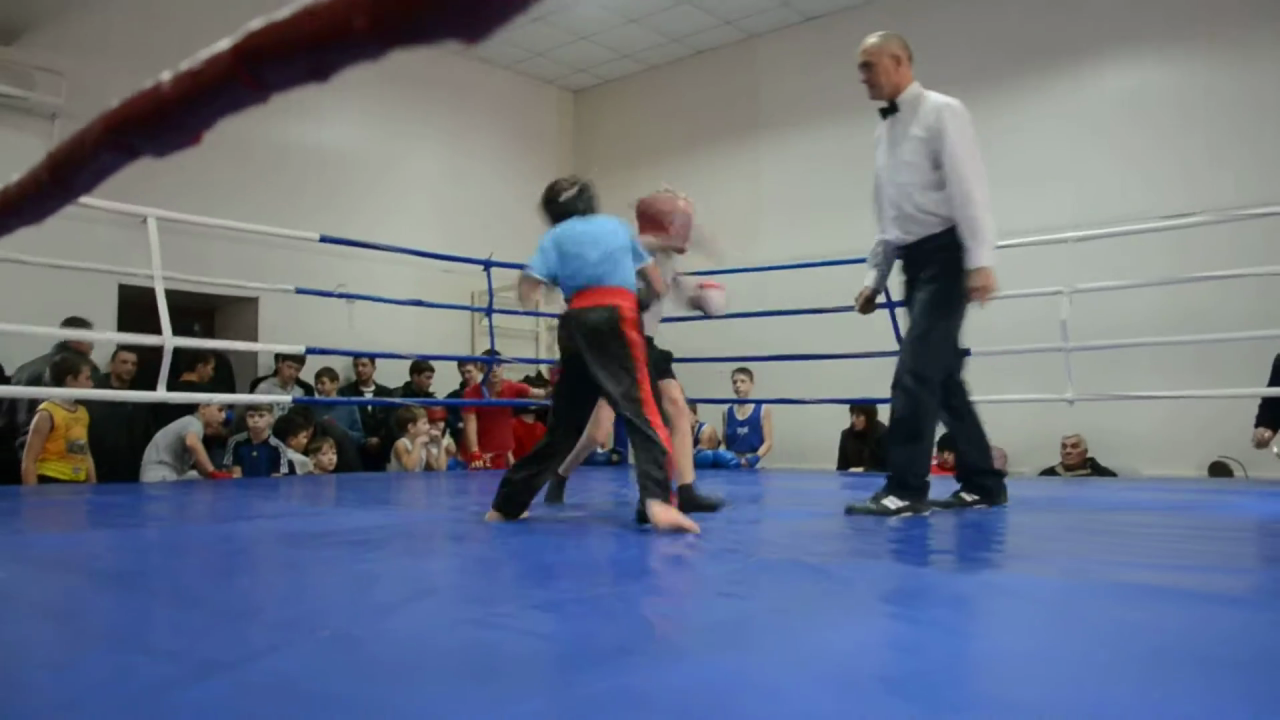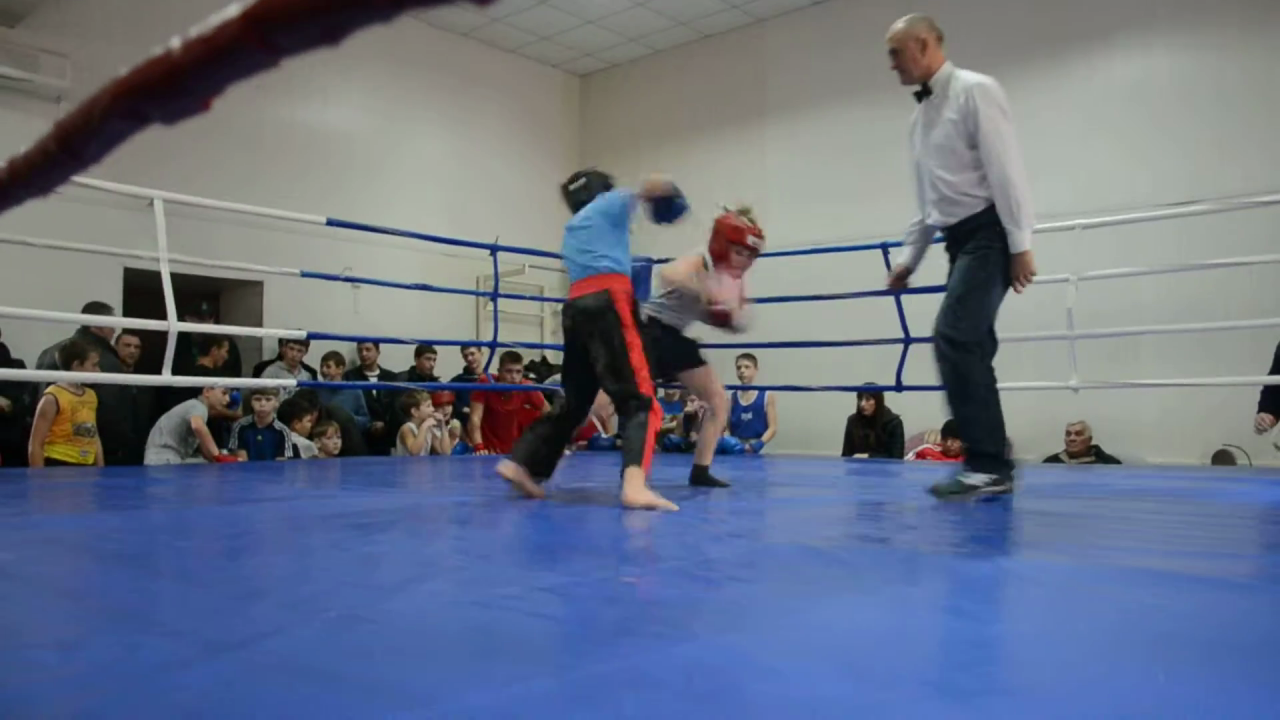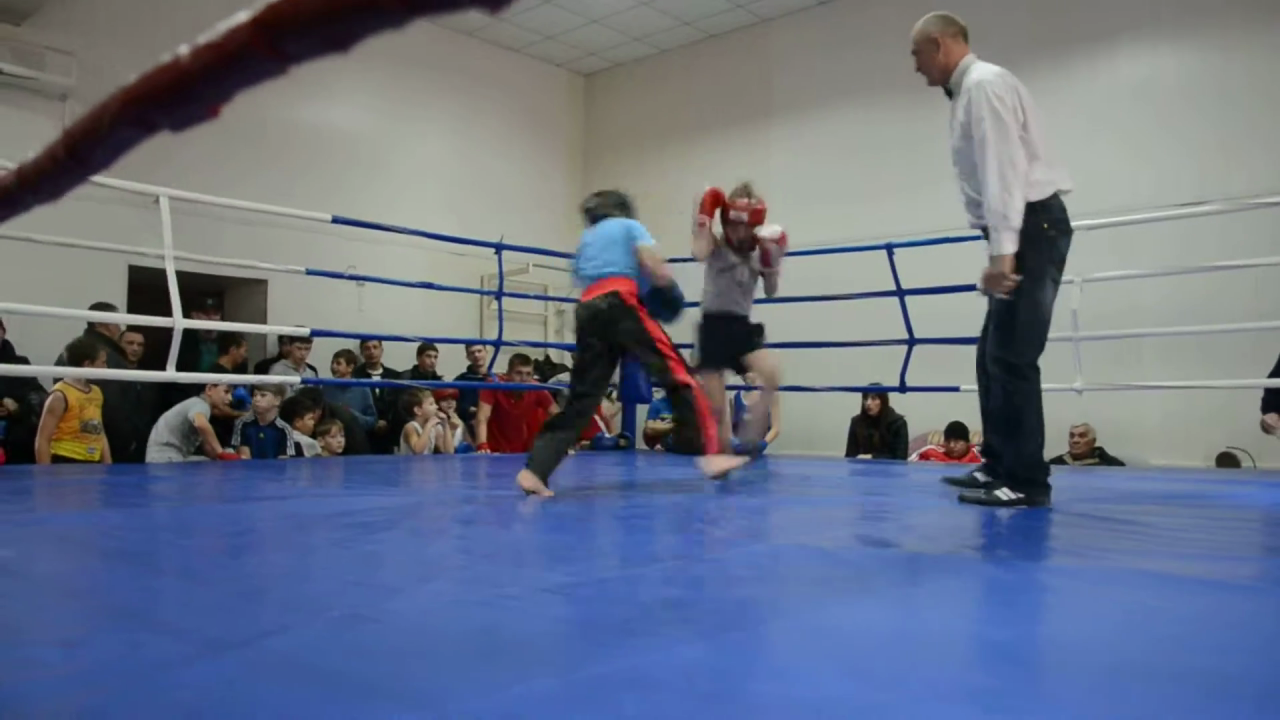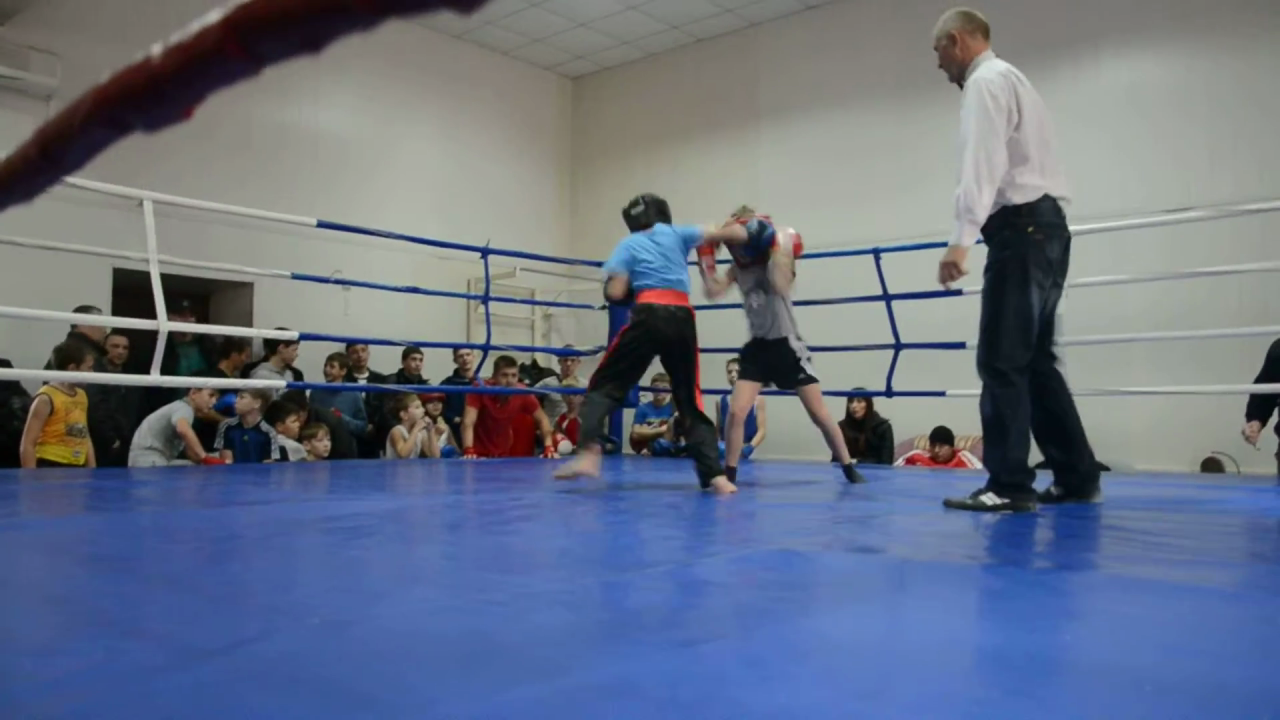
dt=0.3s
person 1, frame 1
left shoulder: (942, 112)
right shoulder: (887, 129)
left elbow: (968, 189)
left wrist: (981, 261)
right wrist: (873, 278)
left hip: (947, 255)
right hip: (915, 260)
left knee: (917, 373)
right knee: (941, 379)
left ankle: (906, 487)
right ankle: (982, 483)
person 1, frame 2
left shoulder: (975, 91)
right shoulder: (925, 111)
left elbow: (1005, 168)
left wrist: (1020, 243)
right wrist: (910, 255)
left hip: (991, 236)
right hip: (963, 239)
left knee: (954, 340)
right knee: (965, 351)
left ankle: (991, 463)
right ankle: (984, 465)
person 1, frame 3
left shoulder: (985, 84)
right shoulder: (967, 94)
left elbow: (1004, 172)
left wrist: (1003, 248)
right wrist: (1000, 247)
left hip: (1033, 228)
right hip: (1023, 233)
left knee: (1011, 356)
right knee: (995, 356)
left ankle: (1025, 481)
right ankle: (1000, 467)
person 1, frame 4
left shoulder: (986, 81)
right shoulder: (1011, 83)
left elbow: (984, 166)
left wrist: (961, 238)
left hip: (1020, 227)
right hip: (1042, 227)
left knee: (1001, 361)
right knee: (1035, 359)
left ankle: (1010, 485)
right ankle: (1076, 476)
person 2, frame 1
left shoulder: (557, 237)
right shoulder: (617, 227)
left elbow: (527, 294)
right elbow: (658, 284)
left hip: (578, 325)
right hip: (617, 321)
left knee: (564, 424)
right knee: (641, 415)
left ankle: (506, 504)
right ankle: (658, 503)
person 2, frame 2
left shoulder: (573, 226)
right shoulder: (610, 203)
right elbow: (653, 187)
right wrist: (663, 193)
left hip: (577, 309)
right hip: (609, 303)
left knee: (575, 402)
right knee: (638, 400)
left ankle: (519, 464)
right ankle: (634, 484)
person 2, frame 3
left shoulder: (586, 243)
right shoulder: (629, 226)
right elbow: (653, 265)
right wrist: (668, 288)
left hip: (590, 311)
right hip: (622, 303)
left knee: (580, 399)
right knee: (677, 378)
left ankle: (535, 472)
right ankle: (709, 454)
person 2, frame 4
left shoulder: (627, 245)
right shoulder: (677, 233)
left elbow: (615, 293)
right elbow: (722, 233)
right wrist: (746, 235)
left hip: (643, 317)
right hip: (679, 318)
left knee: (605, 387)
right knee: (688, 402)
left ankle: (589, 452)
right ankle: (715, 476)
person 3, frame 1
left shoulder: (667, 259)
right shoulder: (643, 248)
left hip: (646, 344)
left knee: (678, 410)
right knee: (599, 433)
left ankle: (686, 492)
right ankle: (560, 479)
person 3, frame 2
left shoulder: (726, 278)
right shoulder: (698, 260)
left elbow: (716, 316)
right elbow: (667, 275)
left wrist: (727, 313)
right wrist: (709, 290)
left hip: (673, 338)
right hip: (650, 331)
left knee: (720, 400)
left ankle: (700, 471)
person 3, frame 3
left shoulder: (762, 250)
right shoulder: (715, 244)
left elbow: (771, 292)
right elbow: (700, 254)
left wrist: (770, 266)
right wrist: (704, 216)
left hip: (741, 326)
right hip: (714, 324)
left knee: (773, 374)
right knee: (714, 403)
left ankle: (753, 436)
person 3, frame 4
left shoulder: (779, 259)
right shoulder: (738, 271)
left elbow: (781, 288)
right elbow: (712, 290)
left wrist: (782, 251)
right wrist: (706, 254)
left hip: (787, 345)
right hip: (758, 347)
left knee: (820, 414)
right knee: (737, 412)
left ankle: (848, 467)
right ankle: (729, 472)
